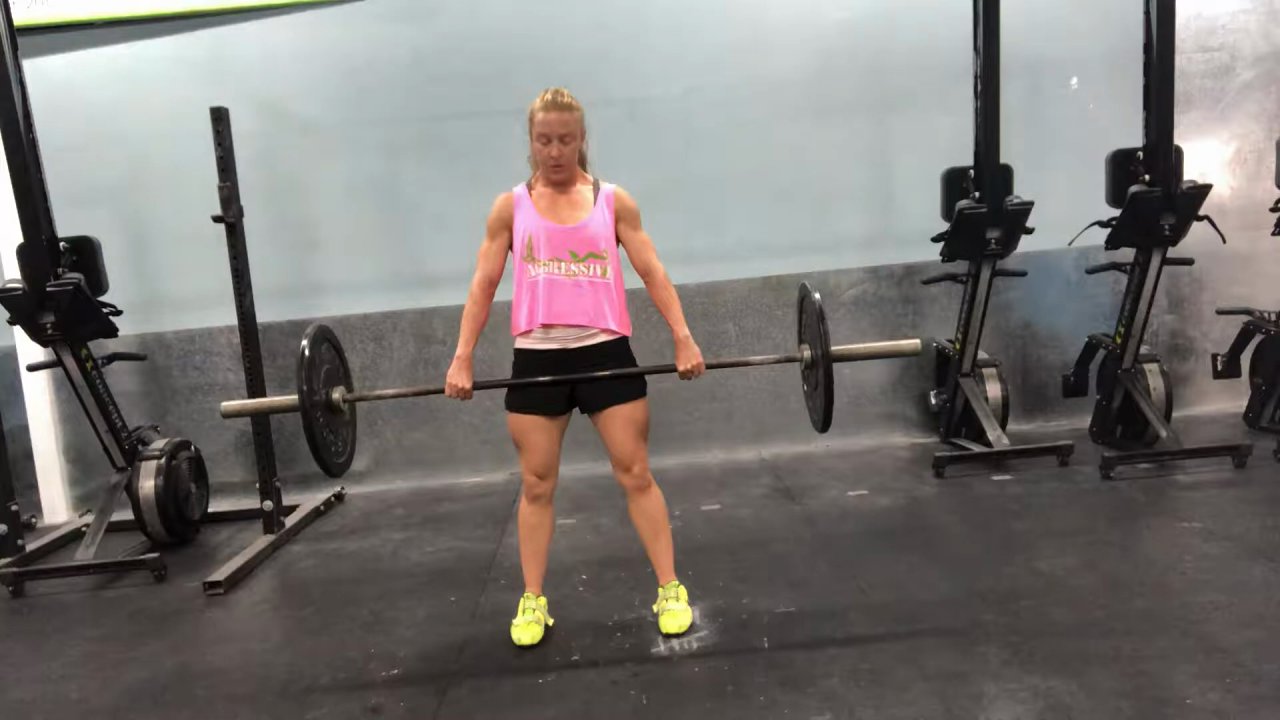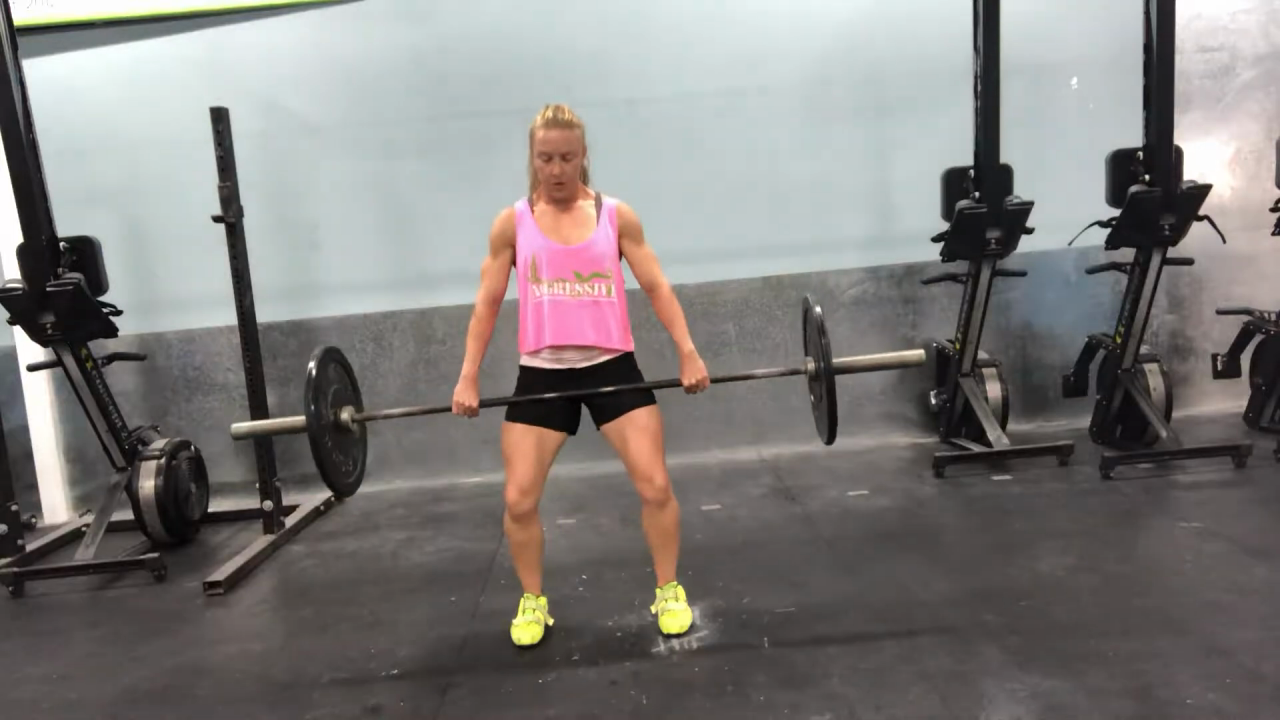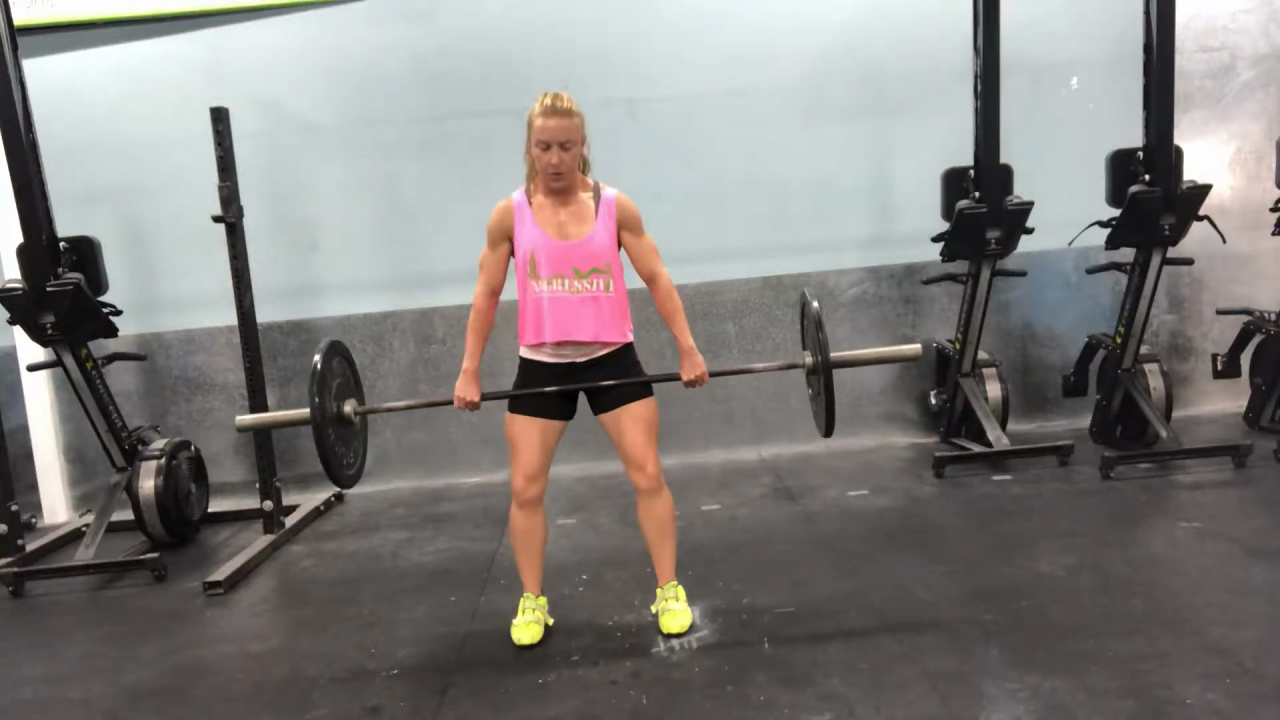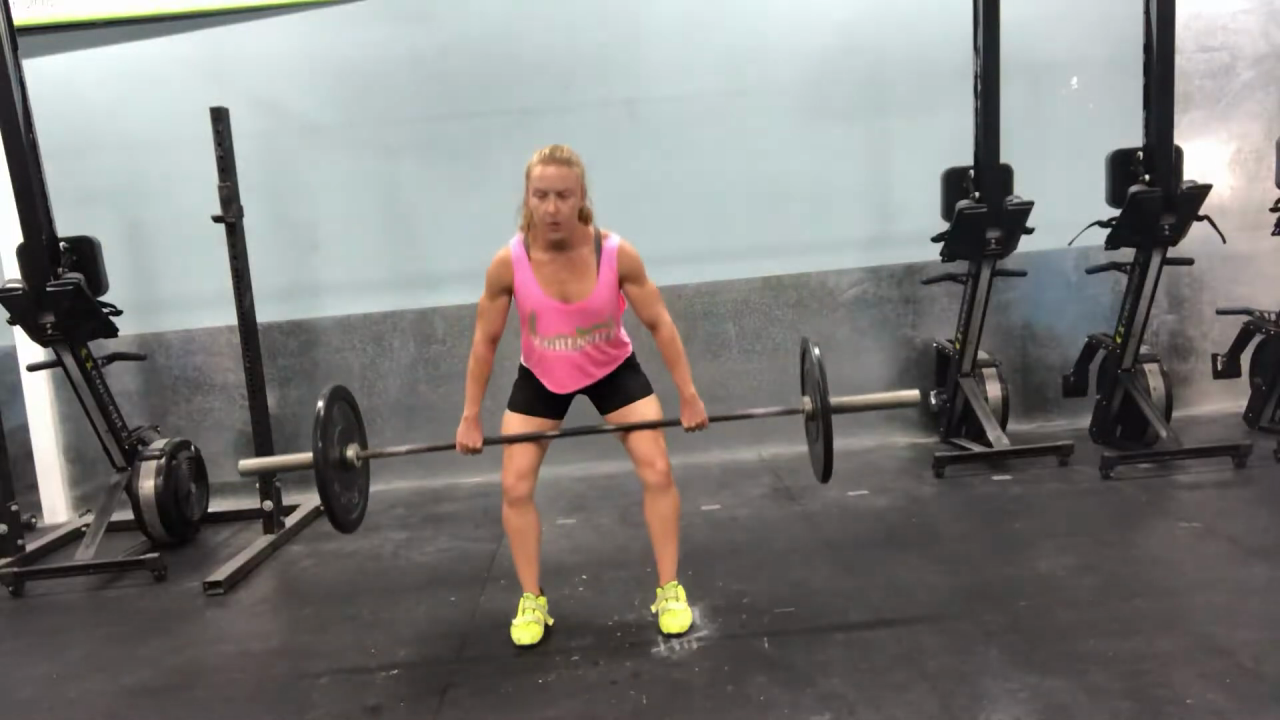
dt=0.5s
person 1, frame 1
left shoulder: (613, 200)
right shoulder: (510, 206)
left elbow: (652, 271)
right elbow: (483, 285)
left wrist: (683, 337)
right wrist: (462, 356)
left hip: (606, 351)
right hip: (536, 357)
left knee: (635, 474)
right knee: (536, 484)
left ankle: (670, 590)
right ankle: (533, 602)
person 1, frame 2
left shoulder: (616, 215)
right shoulder: (512, 222)
left elbow: (656, 286)
right elbow: (487, 303)
left wrist: (688, 353)
right wrist: (467, 376)
left hip: (612, 367)
right hip: (541, 374)
left knee: (655, 486)
right knee: (518, 500)
left ankle: (668, 592)
right ankle: (532, 601)
person 1, frame 3
left shoulder: (615, 205)
right shoulder: (509, 214)
left elbow: (656, 278)
right elbow: (486, 294)
left wrist: (687, 347)
right wrist: (469, 369)
left hip: (611, 358)
right hip: (541, 365)
left knee: (648, 476)
right knee: (526, 488)
left ankle: (669, 591)
right ankle: (532, 601)
person 1, frame 4
left shoulder: (617, 253)
right shoulder: (507, 263)
left elbow: (660, 324)
right elbow: (485, 341)
left wrist: (688, 393)
right wrist: (471, 415)
left hip: (614, 371)
right hip: (539, 379)
left knee: (657, 472)
right knee: (516, 486)
left ankle: (669, 591)
right ankle: (532, 601)
